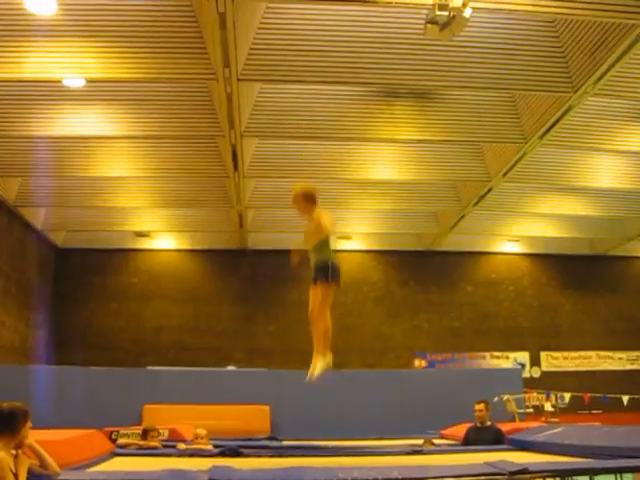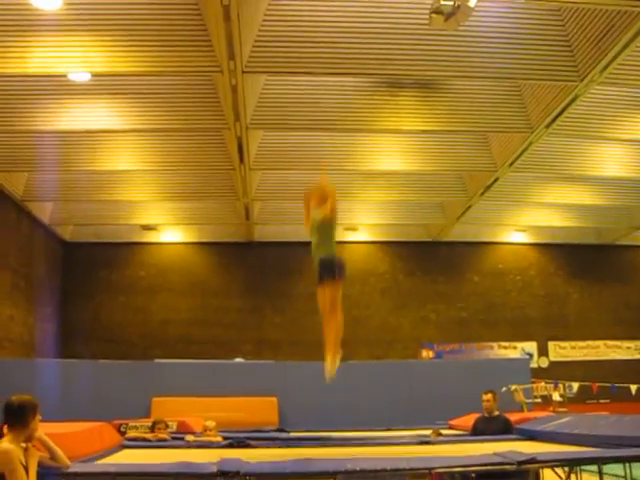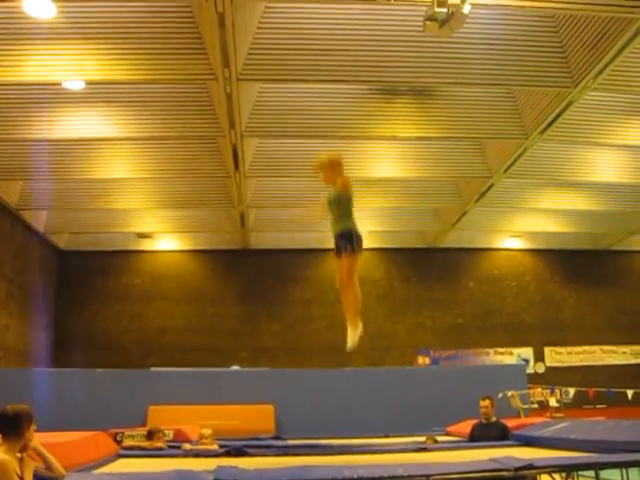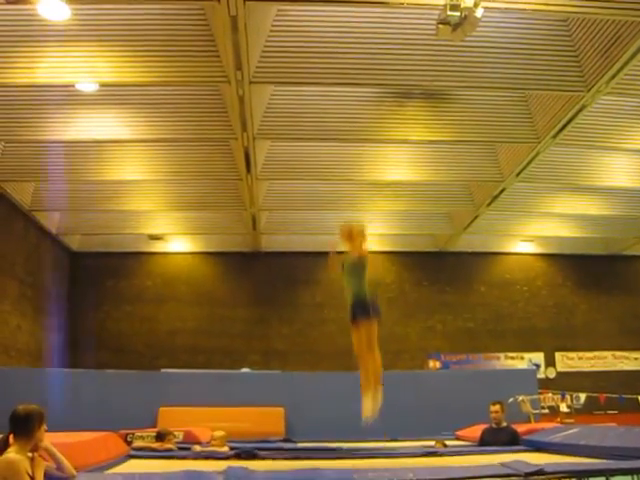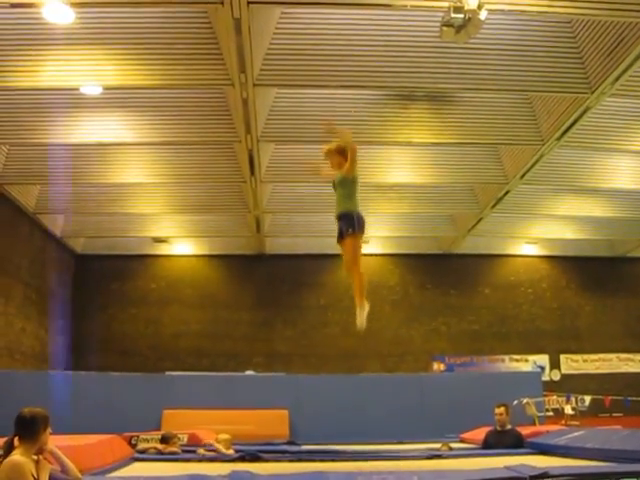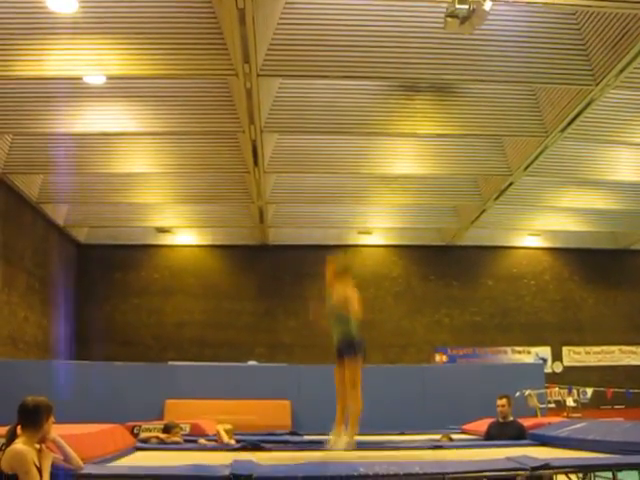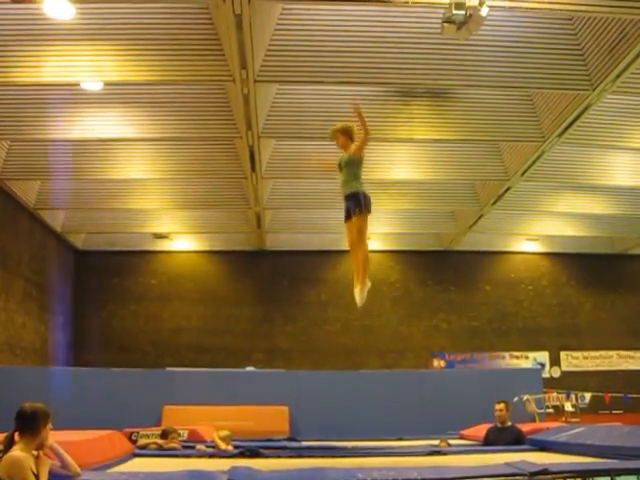
dt=0.7s
person 1, frame 1
left shoulder: (319, 216)
right shoulder: (311, 220)
left elbow: (329, 228)
left wrist: (315, 238)
right wrist: (301, 252)
left hip: (327, 267)
right hip: (318, 270)
left knee: (321, 313)
right knee: (313, 315)
left ankle: (324, 356)
right ankle: (319, 357)
person 1, frame 2
left shoulder: (329, 211)
right shoulder: (317, 217)
left elbow: (333, 201)
right elbow: (308, 224)
left wrist: (326, 189)
right wrist: (307, 203)
left hip: (331, 263)
right hip: (322, 264)
left knee: (334, 311)
right knee: (326, 314)
left ankle: (335, 353)
right ankle: (330, 354)
person 1, frame 3
left shoulder: (342, 186)
right shoulder: (334, 191)
left elbow: (340, 174)
right elbow: (327, 204)
left wrist: (329, 165)
left hip: (349, 236)
right hip: (340, 239)
left knee: (349, 282)
right knee: (343, 285)
left ankle: (355, 324)
right ankle: (352, 325)
person 1, frame 4
left shoulder: (360, 251)
right shoulder: (349, 255)
left elbow: (364, 249)
left wrist: (360, 236)
right wrist: (334, 258)
left hip: (365, 302)
right hip: (355, 304)
left knee: (370, 349)
right knee: (360, 353)
left ankle: (375, 391)
right ankle: (367, 394)
person 1, frame 5
left shoulder: (350, 168)
right shoulder: (340, 174)
left elbow: (352, 147)
left wrist: (338, 133)
left hip: (352, 218)
right hip: (344, 220)
left knee: (354, 263)
right knee: (350, 266)
left ankle: (362, 303)
right ankle: (360, 305)
person 1, frame 6
left shoulder: (347, 290)
right shoulder: (335, 292)
left elbow: (356, 308)
left hip: (352, 345)
right hip: (341, 345)
left knee: (352, 388)
right knee: (341, 392)
left ankle: (351, 433)
right ankle: (340, 432)
person 1, frame 7
left shoulder: (355, 150)
right shoulder: (346, 156)
left elbow: (366, 134)
right elbow: (340, 165)
left wrist: (359, 114)
left hip: (358, 198)
right hip: (349, 201)
left knee: (360, 243)
right knee: (354, 246)
left ankle: (363, 282)
right ankle: (359, 283)
